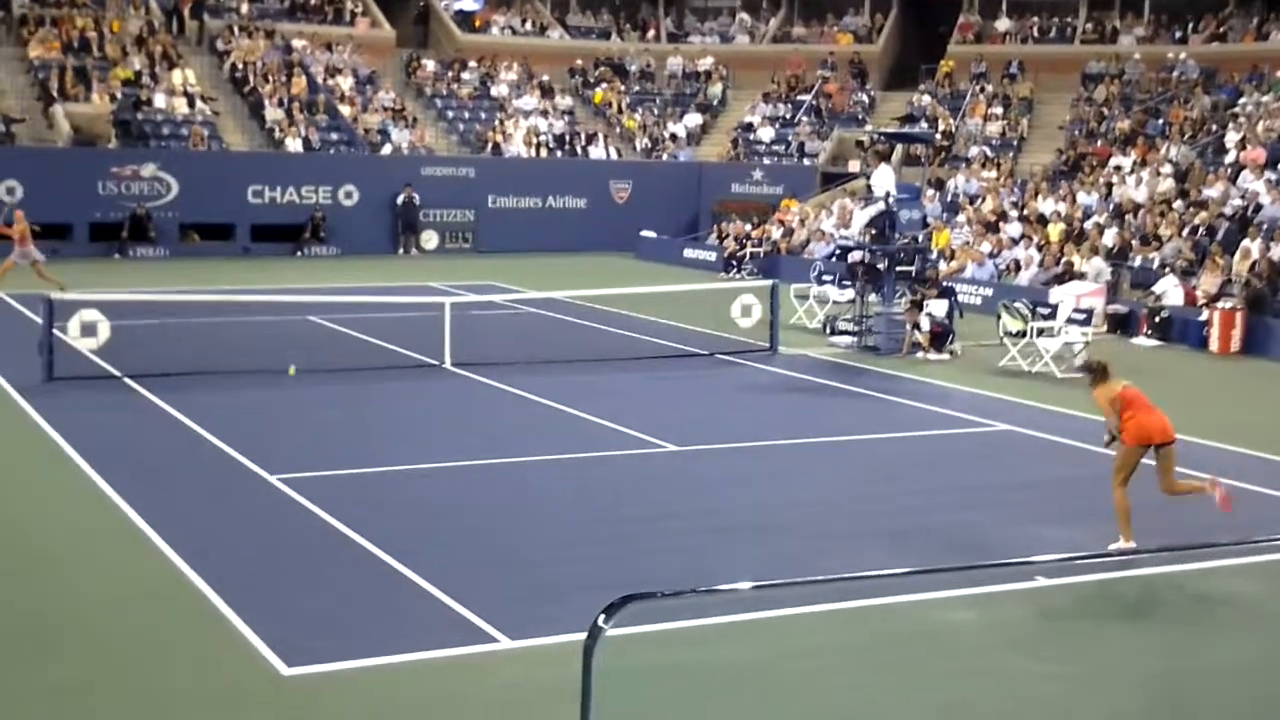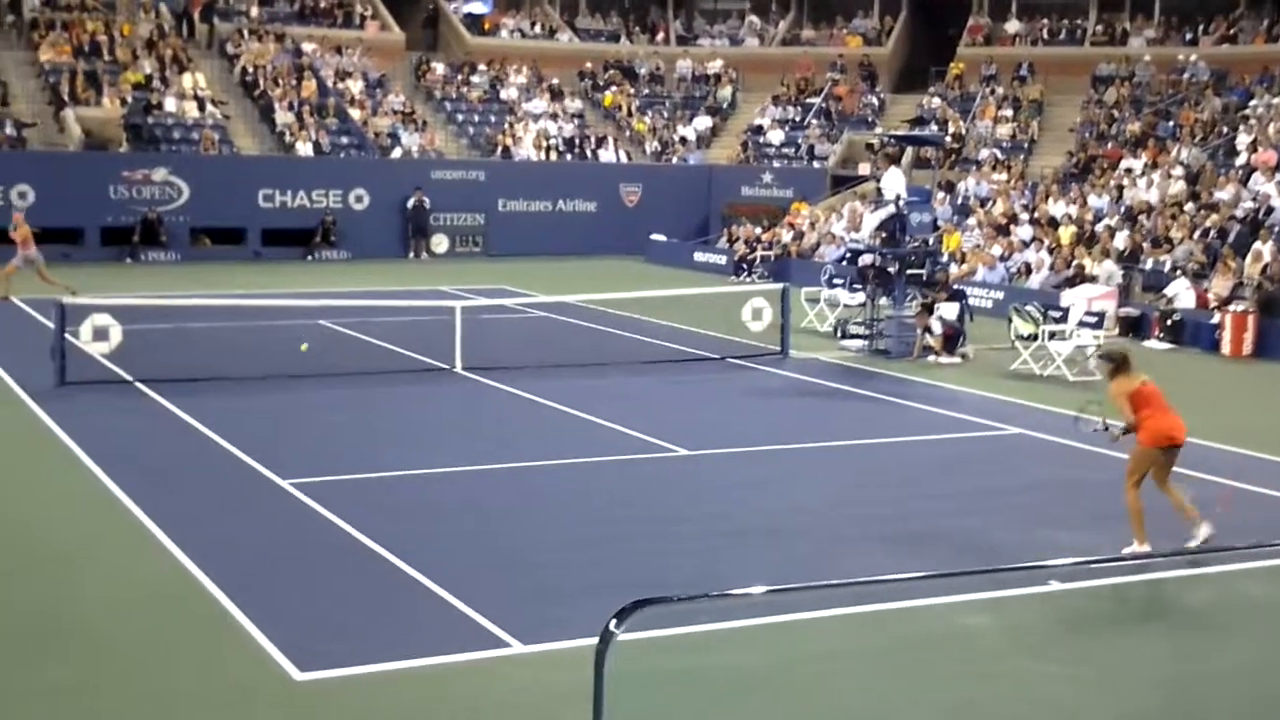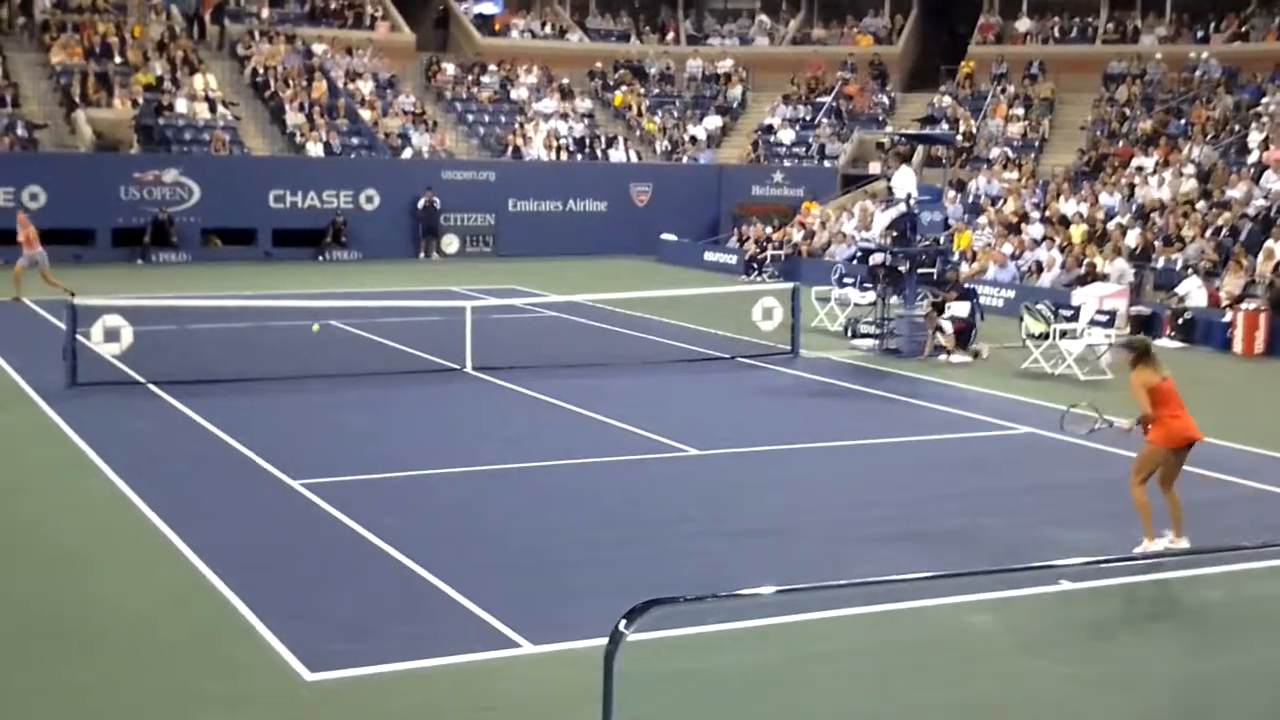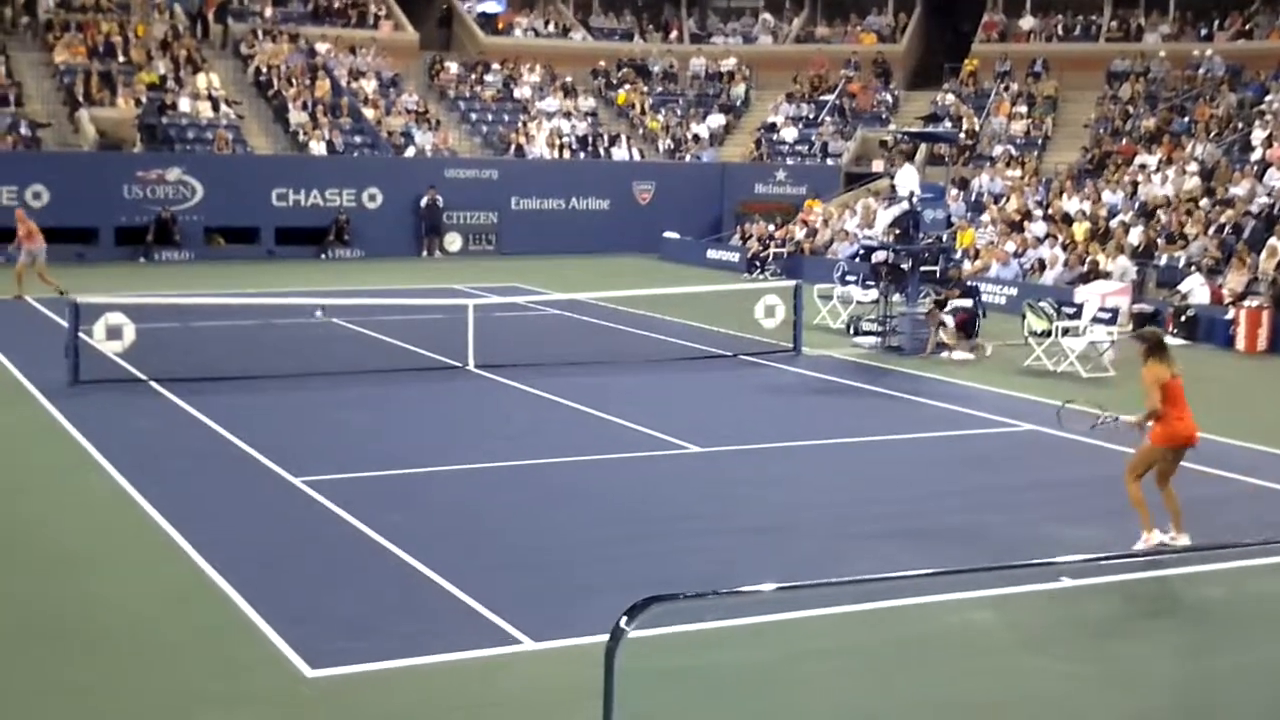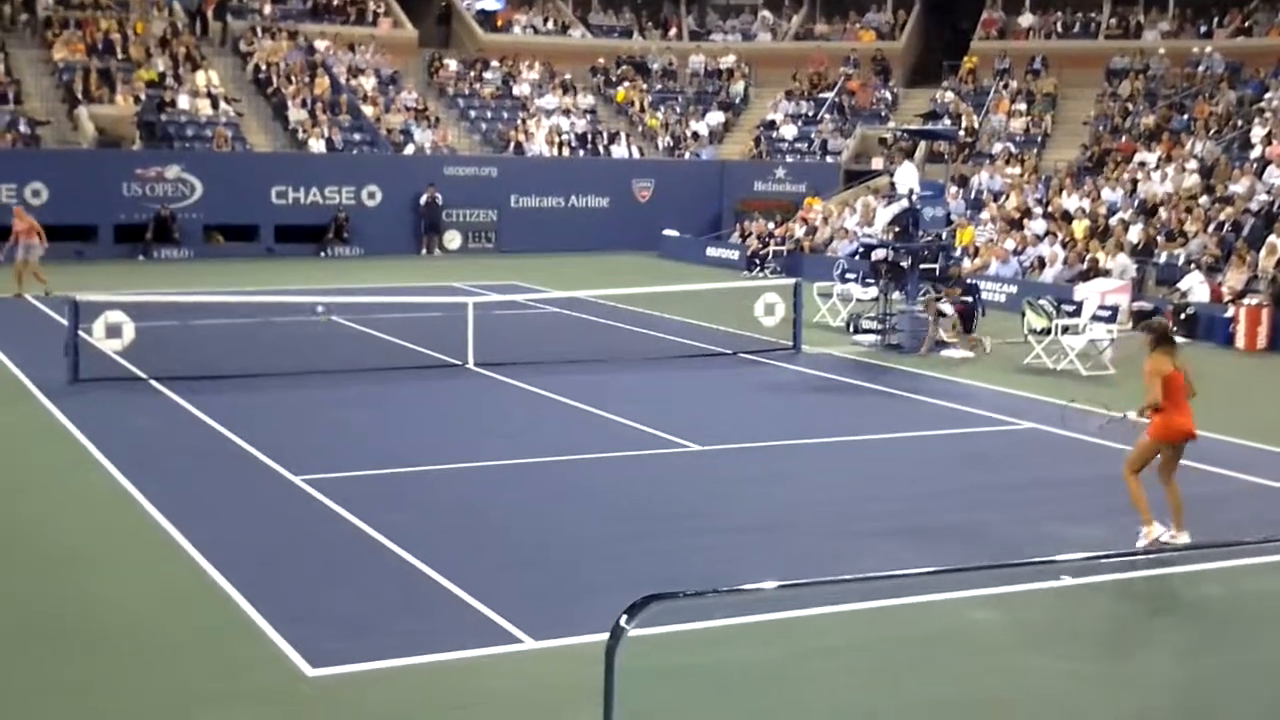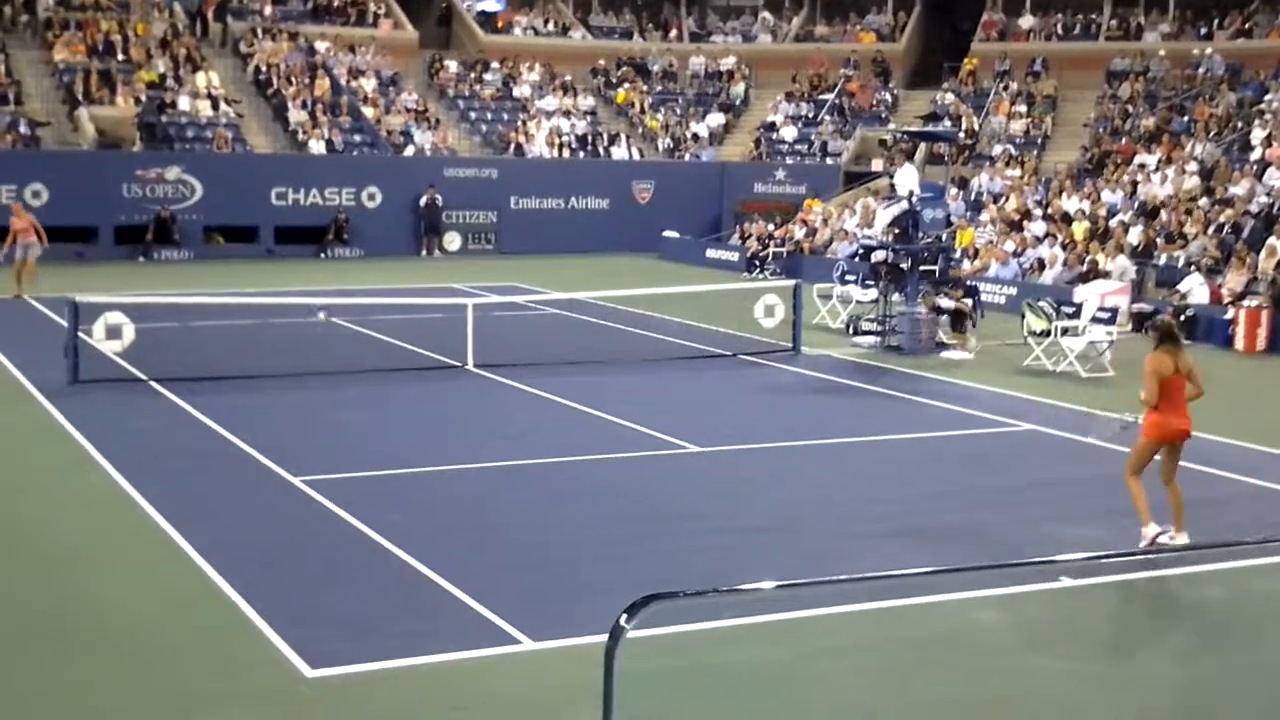
dt=0.1s
person 1, frame 1
left shoulder: (1099, 393)
right shoulder: (1122, 383)
left elbow: (1115, 426)
left wrist: (1111, 436)
left hip: (1140, 428)
right hip: (1162, 424)
left knee: (1119, 484)
right knee: (1170, 487)
left ankle: (1127, 541)
right ankle: (1209, 488)
person 1, frame 2
left shoulder: (1116, 386)
right shoulder: (1141, 378)
left elbow: (1131, 420)
left wrist: (1122, 431)
right wrist: (1130, 428)
left hip: (1155, 431)
right hip: (1175, 428)
left knee: (1131, 485)
right knee: (1163, 483)
left ankle: (1141, 544)
right ankle: (1199, 525)
person 1, frame 3
left shoulder: (1137, 376)
right shoulder: (1161, 371)
left elbow: (1147, 412)
left wrist: (1138, 422)
right wrist: (1148, 422)
left hip: (1167, 430)
right hip: (1187, 429)
left knee: (1137, 482)
right knee: (1166, 484)
left ankle: (1151, 541)
right ankle: (1179, 537)
person 1, frame 4
left shoulder: (1149, 370)
right shoulder: (1170, 366)
left elbow: (1156, 408)
left wrist: (1141, 419)
right wrist: (1150, 418)
left hip: (1168, 430)
right hip: (1187, 430)
left knee: (1132, 477)
right knee: (1162, 481)
left ankle: (1150, 533)
right ankle: (1179, 534)
person 1, frame 5
left shoulder: (1153, 361)
right shoulder: (1176, 359)
left elbow: (1156, 400)
right elbow: (1190, 392)
left wrist: (1144, 409)
left hip: (1165, 424)
right hip: (1185, 423)
left knee: (1130, 471)
right knee: (1167, 477)
left ankle: (1150, 526)
right ankle: (1179, 532)
person 1, frame 6
left shoulder: (1153, 360)
right shoulder: (1184, 358)
left elbow: (1151, 401)
right elbow: (1198, 390)
left wrist: (1144, 396)
left hip: (1159, 424)
right hip: (1181, 424)
left knee: (1132, 475)
right knee: (1169, 478)
left ankle: (1148, 527)
right ankle: (1178, 533)
